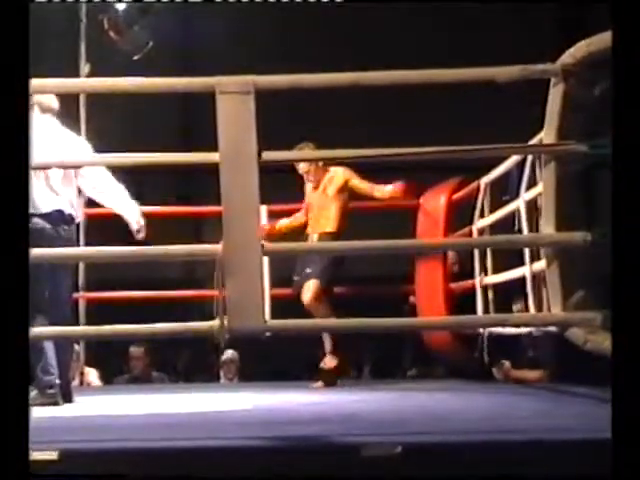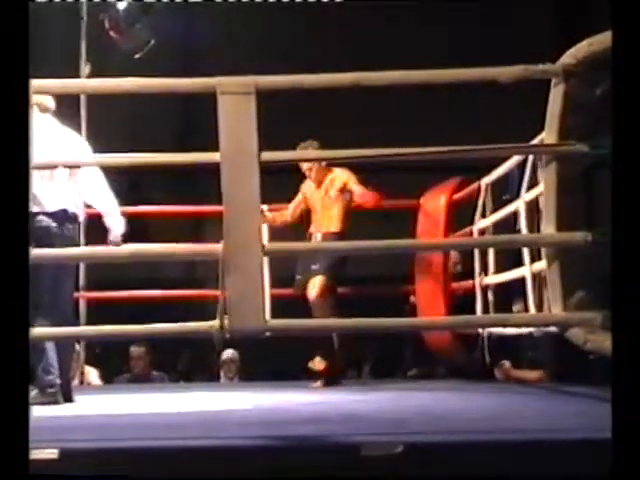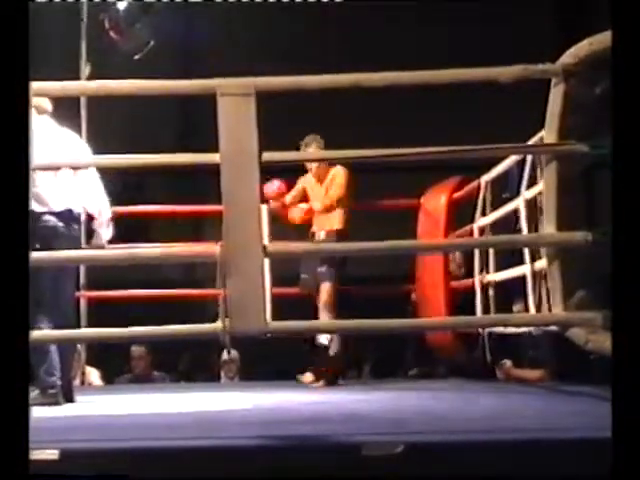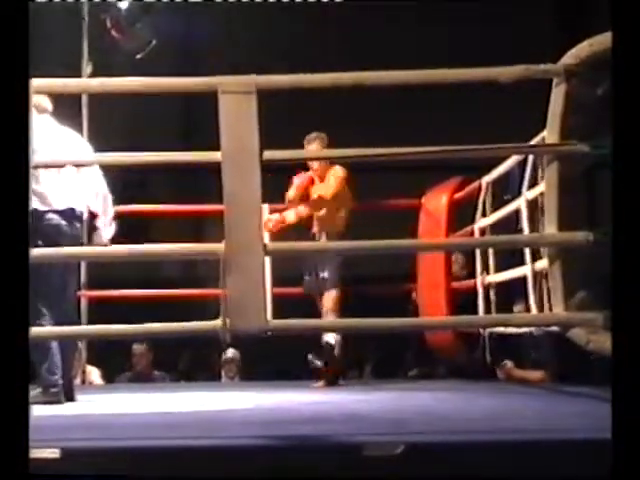
dt=0.1s
person 1, frame 1
left shoulder: (33, 136)
right shoulder: (70, 141)
right elbow: (101, 181)
right wrist: (133, 213)
left hip: (35, 226)
right hip: (62, 226)
left knee: (38, 308)
right knee: (60, 307)
left ankle: (48, 385)
right ankle: (63, 383)
person 1, frame 2
left shoulder: (33, 137)
right shoulder: (71, 139)
right elbow: (94, 184)
right wrist: (114, 222)
left hip: (38, 222)
right hip: (65, 225)
left knee: (40, 307)
right knee: (61, 306)
left ankle: (48, 384)
right ankle: (63, 383)
person 1, frame 3
left shoulder: (33, 135)
right shoulder: (72, 140)
right elbow: (93, 188)
right wrist: (102, 228)
left hip: (39, 223)
right hip: (70, 226)
left knee: (41, 308)
right knee: (63, 307)
left ankle: (49, 385)
right ankle: (64, 384)
person 1, frame 4
left shoulder: (34, 134)
right shoulder: (73, 139)
right elbow: (96, 185)
right wrist: (104, 226)
left hip: (41, 221)
right hip: (72, 224)
left knee: (42, 306)
right knee: (65, 305)
left ankle: (50, 383)
right ankle: (65, 383)
person 2, frame 1
left shoulder: (339, 174)
right shoulder: (309, 185)
left elbow: (370, 188)
left wrist: (390, 189)
right wrist: (275, 226)
left hip: (332, 243)
right hip: (311, 245)
left knee: (308, 297)
right knee: (320, 303)
left ankle: (334, 348)
right ankle: (331, 371)
person 2, frame 2
left shoulder: (341, 176)
right shoulder: (307, 186)
left elbow: (361, 193)
right elbow: (291, 214)
left wrist: (367, 196)
right wrist: (268, 216)
left hip: (333, 243)
right hip: (313, 244)
left knee: (314, 294)
right knee: (323, 304)
left ankle: (325, 351)
right ankle: (331, 368)
person 2, frame 3
left shoulder: (340, 173)
right shoulder: (306, 179)
left elbow: (335, 200)
right elbow: (286, 204)
left wrist: (316, 205)
right wrist: (277, 198)
left hip: (335, 240)
right hip: (315, 242)
left knee: (326, 298)
right knee: (323, 304)
left ankle: (320, 362)
right ankle: (332, 369)
person 2, frame 4
left shoulder: (338, 174)
right shoulder: (308, 176)
left elbow: (319, 203)
right elbow: (291, 199)
left wrist: (287, 217)
right wrist: (297, 187)
left hip: (335, 242)
right hip: (316, 243)
left knee: (330, 304)
right knee: (324, 307)
left ankle: (327, 358)
right ankle: (333, 370)
